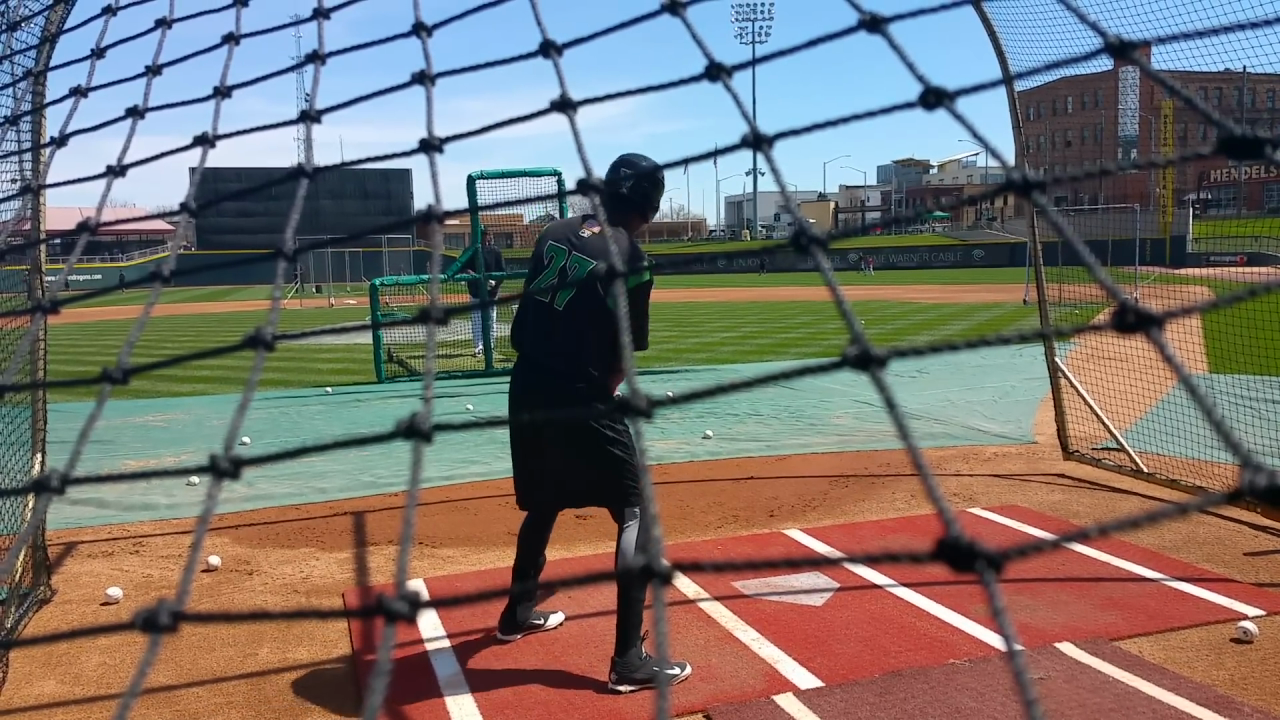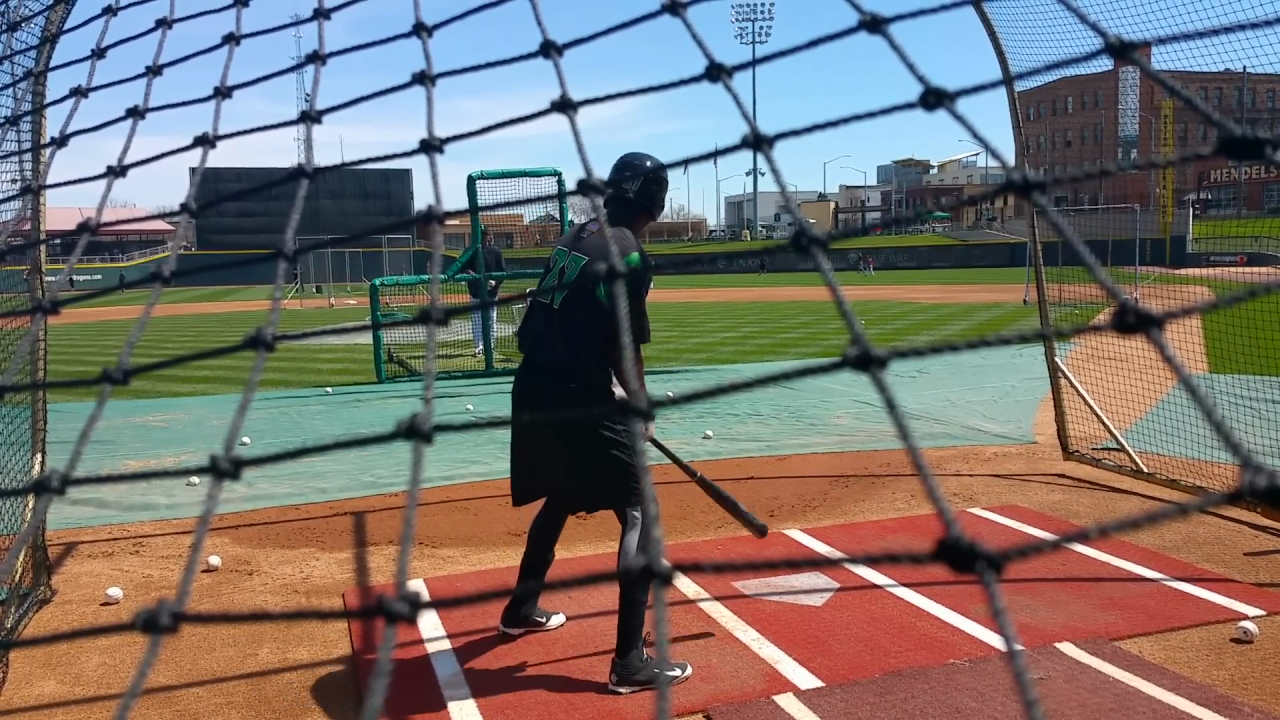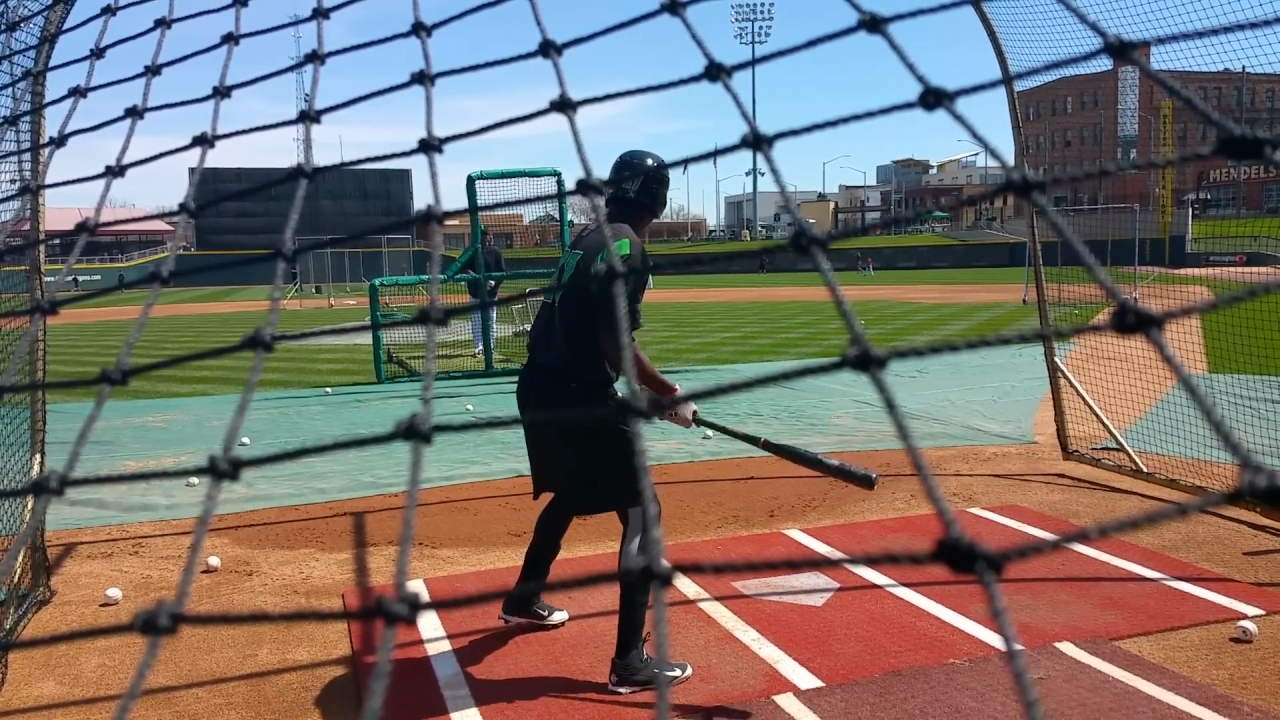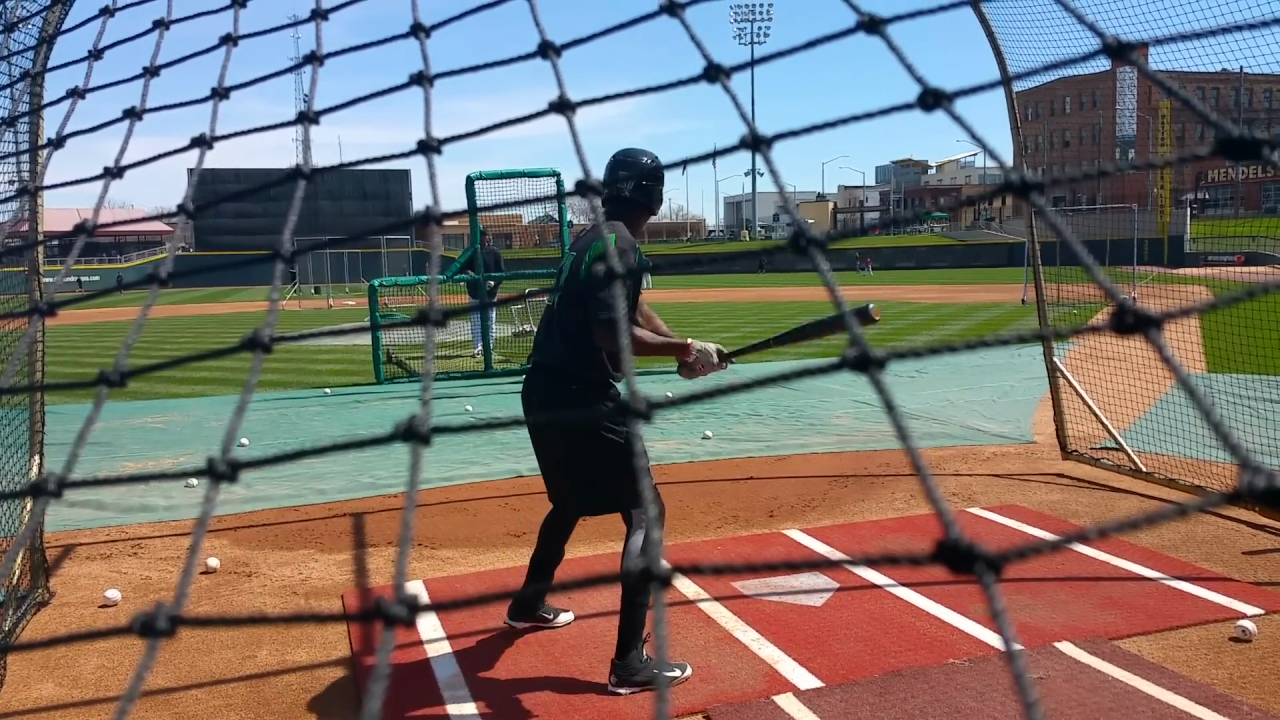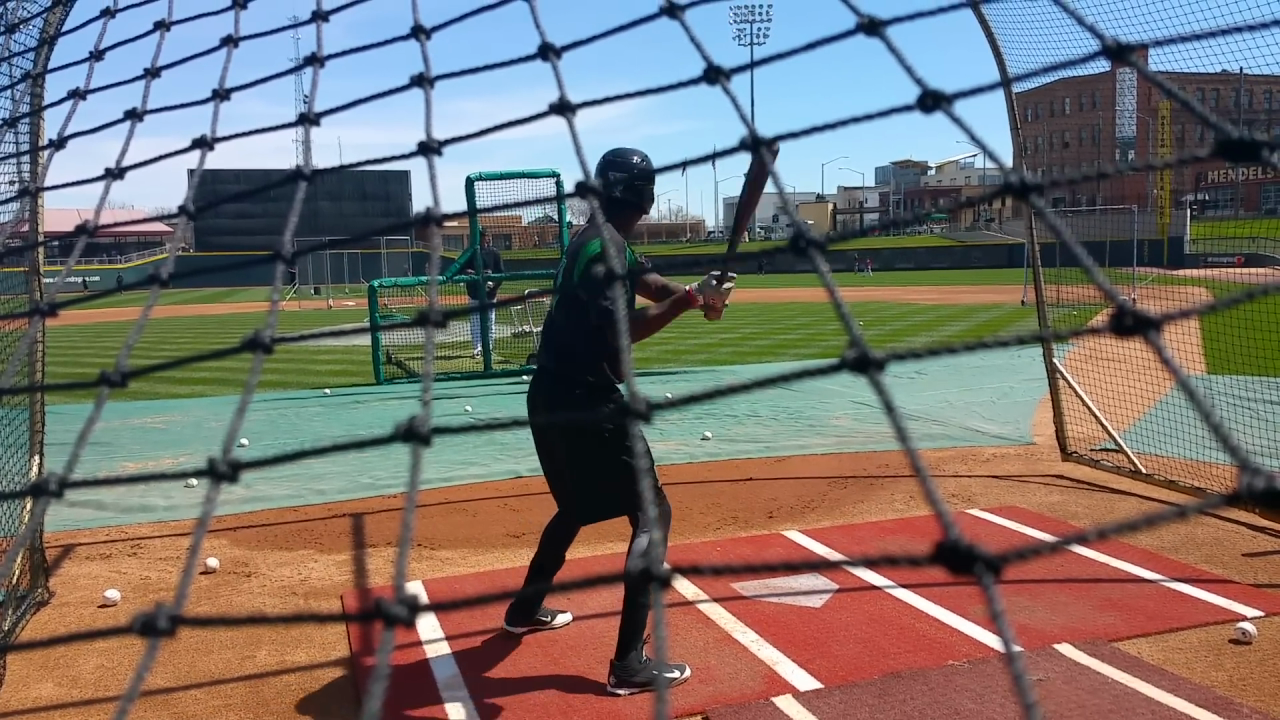
dt=0.1s
person 1, frame 1
left shoulder: (557, 231)
right shoulder: (630, 259)
left elbow: (531, 307)
right elbow: (622, 349)
right wrist: (606, 394)
left hip: (528, 384)
right hip: (577, 394)
left knee: (547, 501)
right knee: (636, 511)
left ankle: (517, 612)
right ankle: (629, 659)
person 1, frame 2
left shoulder: (573, 238)
right shoulder: (630, 257)
right elbow: (626, 349)
left hip: (531, 386)
right hip: (579, 395)
left knee: (559, 498)
right knee: (639, 513)
left ankle: (521, 608)
right ankle: (629, 661)
person 1, frame 3
left shoulder: (590, 237)
right shoulder: (626, 248)
right elbow: (619, 343)
left wrist: (649, 385)
right wrist: (666, 393)
left hip: (539, 386)
right hip: (579, 396)
left knee: (568, 494)
right knee: (638, 515)
left ankle: (524, 600)
right ankle: (630, 661)
person 1, frame 4
left shoulder: (592, 235)
right shoulder: (615, 244)
left elbow: (631, 309)
right elbow: (612, 336)
left wrist: (680, 348)
right wrist: (685, 349)
left hip: (544, 388)
right hip: (580, 395)
left knee: (572, 497)
right knee: (645, 515)
left ankle: (529, 602)
right ankle: (629, 662)
person 1, frame 5
left shoulder: (599, 239)
right shoulder: (604, 246)
left elbow: (644, 285)
right elbow: (625, 330)
left wrist: (695, 291)
right wrist: (688, 300)
left hip: (550, 394)
right hip: (584, 400)
left knee: (578, 505)
right knee: (652, 515)
left ankle: (527, 606)
right ankle: (629, 663)
